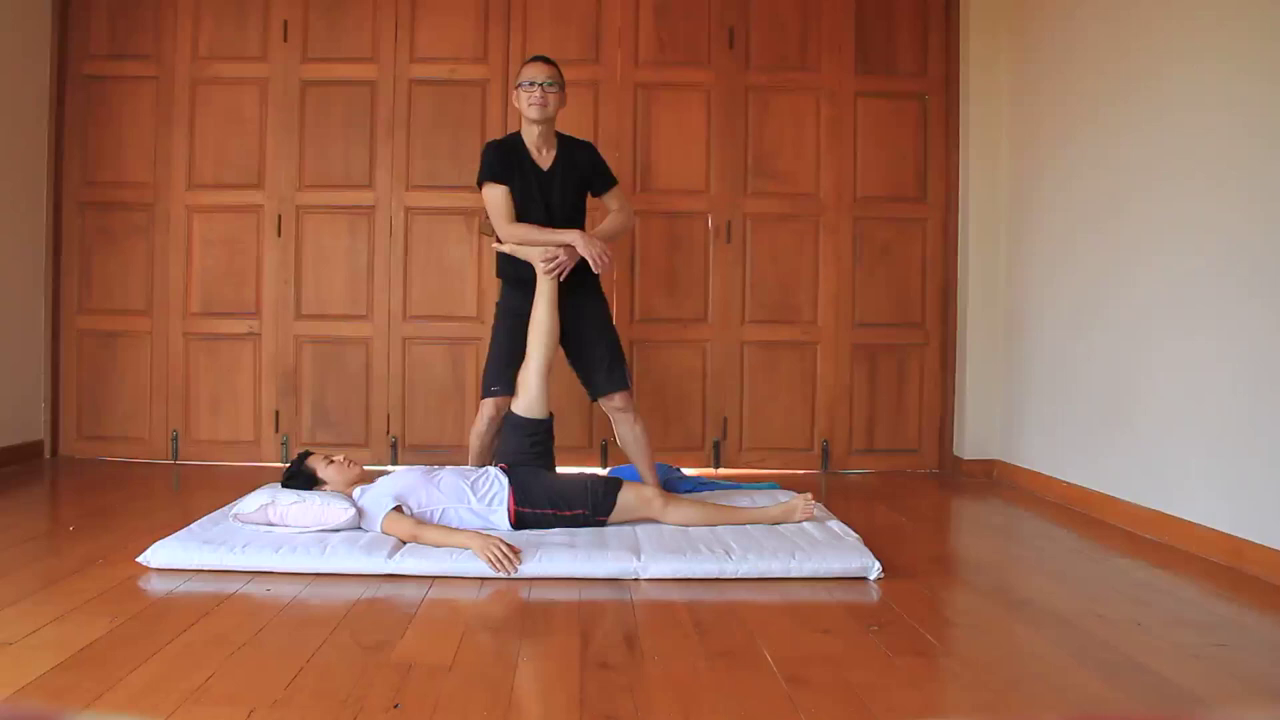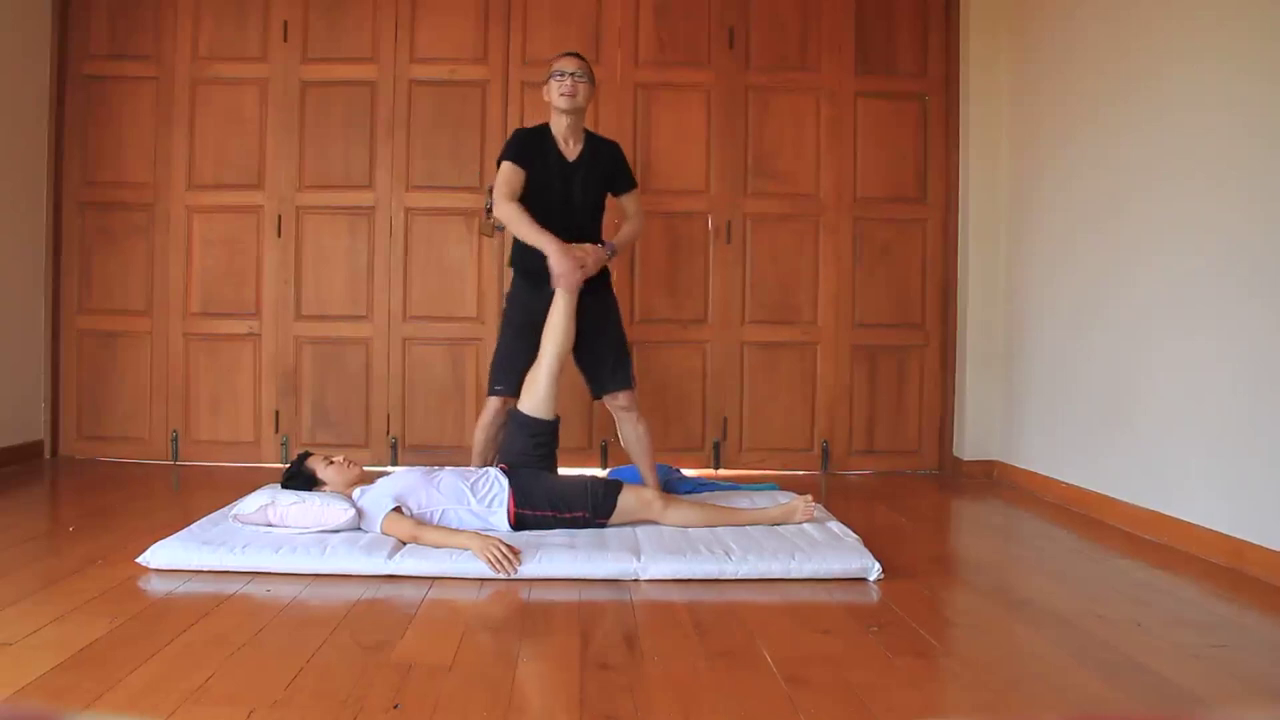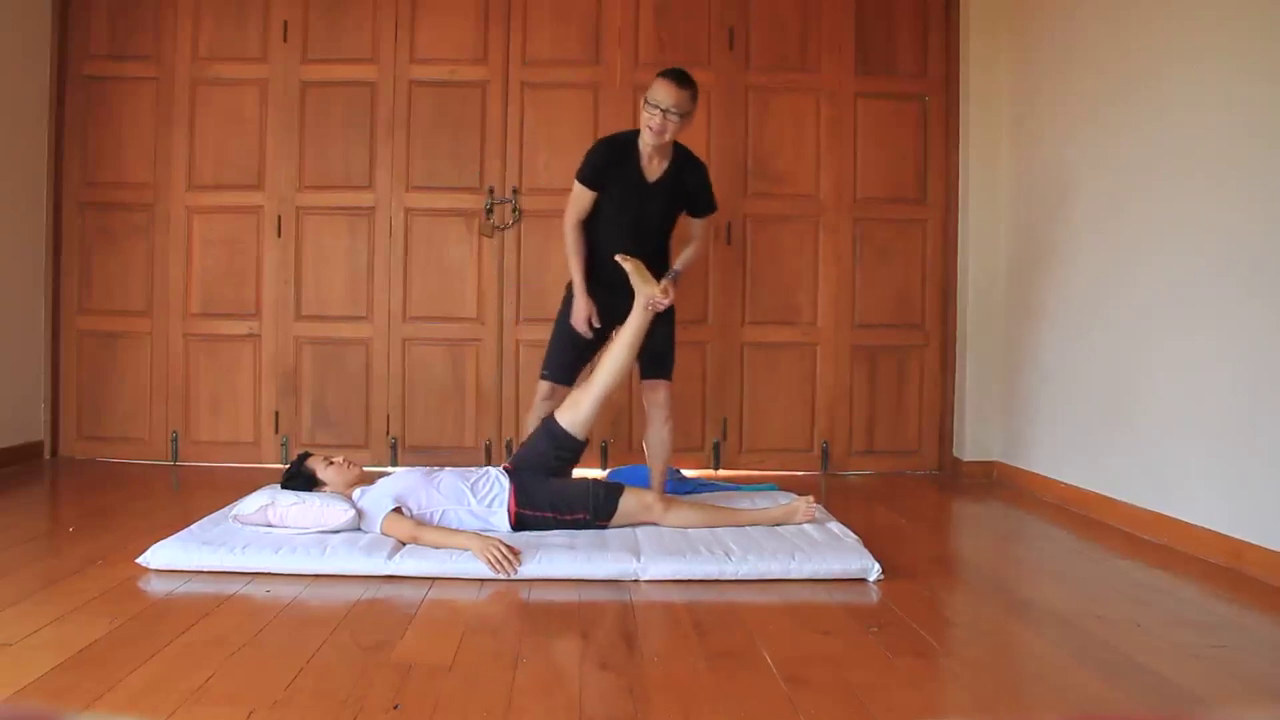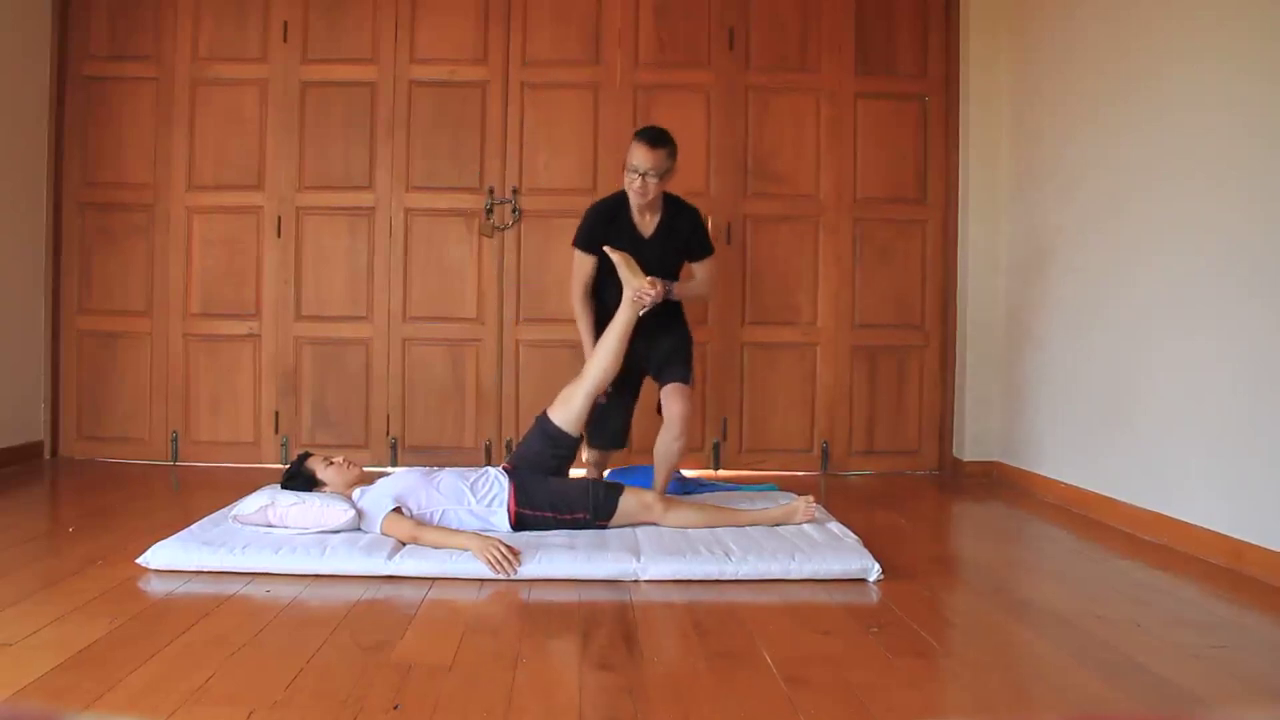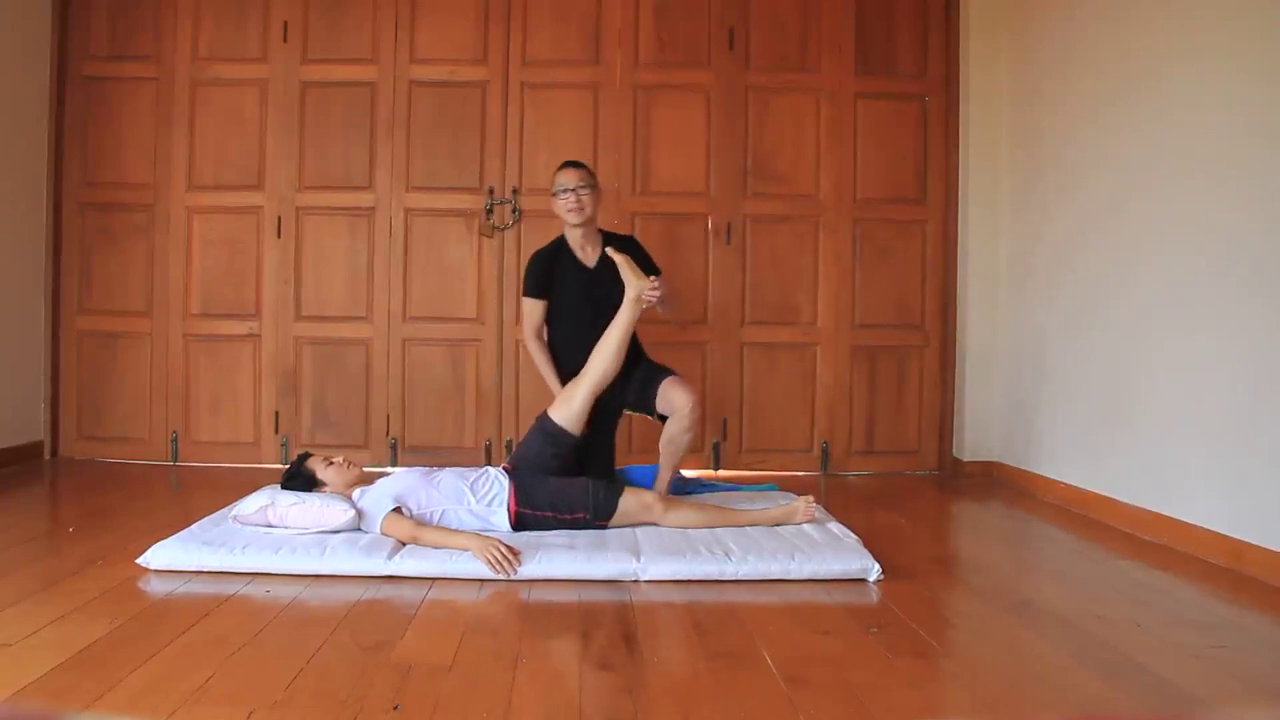
dt=0.7s
person 1, frame 1
left shoulder: (386, 483)
right shoulder: (369, 505)
right elbow: (414, 530)
right wrist: (473, 538)
left hip: (510, 477)
right hip: (517, 505)
left knee: (533, 376)
right knee: (651, 500)
right ankle: (771, 514)
person 1, frame 2
left shoulder: (382, 485)
right shoulder: (368, 508)
right elbow: (414, 533)
right wrist: (472, 539)
left hip: (508, 478)
right hip: (515, 507)
left knee: (542, 377)
right knee: (651, 503)
right ankle: (768, 517)
person 1, frame 3
left shoulder: (387, 484)
right shoulder: (369, 507)
right elbow: (414, 532)
right wrist: (473, 539)
left hip: (514, 478)
right hip: (517, 507)
left knee: (589, 394)
right knee: (652, 505)
left ankle: (643, 304)
right ankle: (773, 515)
person 1, frame 4
left shoulder: (386, 484)
right shoulder: (369, 506)
right elbow: (415, 532)
right wrist: (474, 539)
left hip: (513, 478)
right hip: (517, 507)
left knee: (581, 391)
right knee: (651, 505)
left ankle: (631, 301)
right ankle: (771, 516)
person 1, frame 5
left shoulder: (386, 482)
right shoulder: (369, 507)
right elbow: (415, 532)
right wrist: (474, 540)
left hip: (514, 478)
right hip: (518, 508)
left knee: (581, 390)
right knee: (652, 505)
left ankle: (632, 300)
right ankle: (773, 516)
person 2, frame 1
left shoulder: (583, 154)
right shoulder: (498, 154)
left elbow: (623, 214)
right elbow: (506, 229)
left wrist: (578, 249)
right wrist: (575, 235)
left hip: (580, 292)
right hip: (521, 294)
left knee: (619, 401)
right knee: (493, 407)
left ankle: (656, 493)
person 2, frame 2
left shoulder: (607, 152)
right shoulder: (524, 142)
left elbow: (636, 218)
right elbow: (504, 204)
left wrist: (604, 251)
right wrist: (553, 248)
left hip: (592, 290)
right hip: (533, 288)
left knee: (623, 401)
right knee: (499, 402)
left ankle: (657, 494)
person 2, frame 3
left shoulder: (692, 172)
right shoulder: (608, 152)
left elbow: (697, 238)
right elbow: (572, 221)
left wrist: (671, 278)
right wrist: (580, 294)
right hip: (595, 286)
left knee: (658, 396)
right knee: (550, 388)
left ankle: (656, 496)
person 2, frame 4
left shoulder: (686, 218)
right shoulder: (601, 215)
left elbow: (705, 284)
right elbow: (580, 290)
left wrist: (667, 289)
right wrist: (592, 357)
left hip: (666, 331)
left knee: (678, 409)
right knee: (602, 441)
right ankle: (594, 478)
person 2, frame 5
left shoulder: (626, 248)
right shoulder: (544, 262)
left elbow: (666, 305)
right elbow: (533, 335)
left wrist: (658, 297)
right wrist: (559, 392)
left hip: (632, 366)
left knee: (687, 402)
left ankle: (659, 492)
